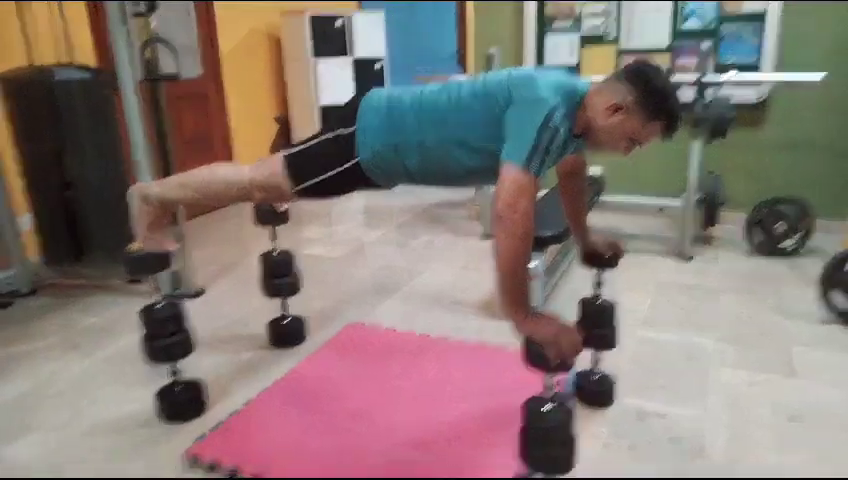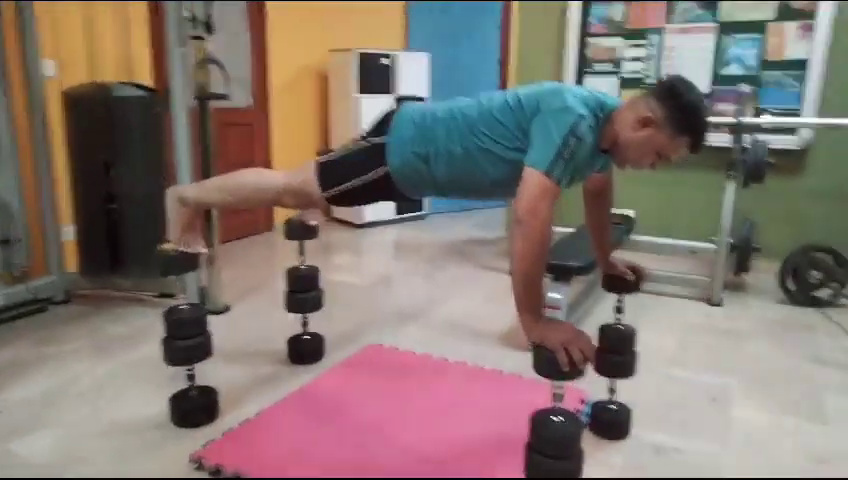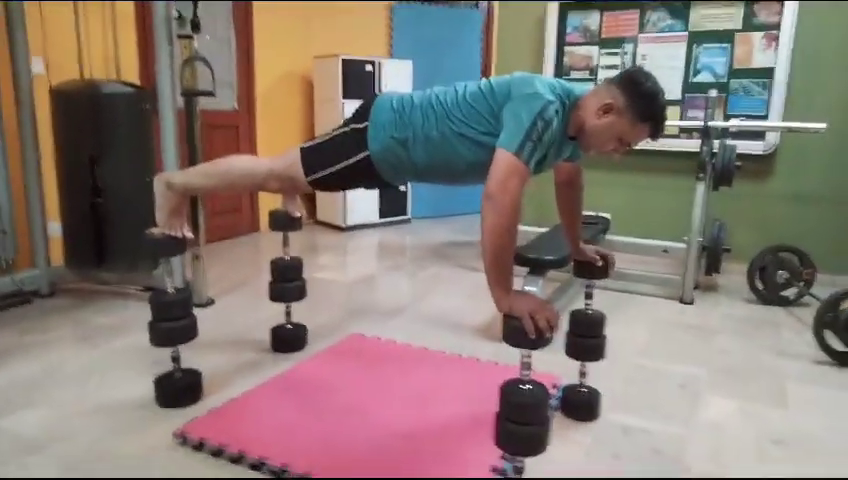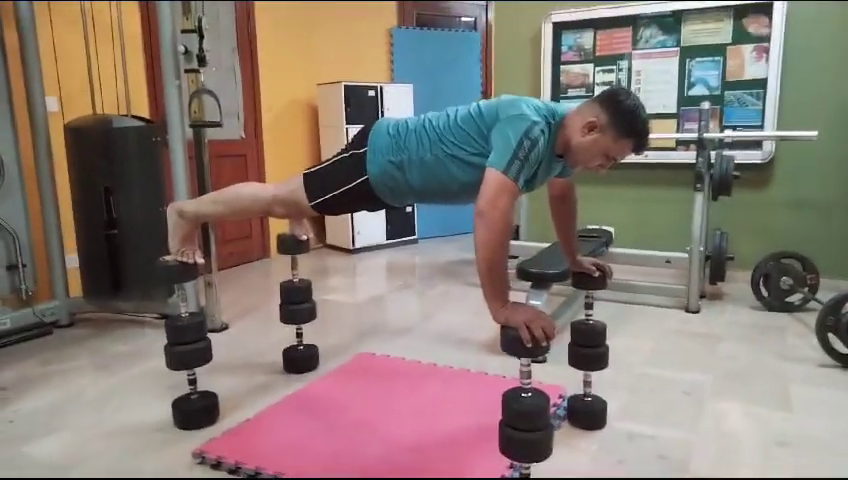
dt=0.5s
person 1, frame 1
left shoulder: (579, 102)
right shoulder: (547, 108)
left elbow: (571, 171)
right elbow: (511, 212)
left wrist: (583, 236)
right wrist: (522, 315)
left hip: (390, 134)
right hip: (375, 137)
right knee: (263, 182)
right ankle: (153, 194)
person 1, frame 2
left shoulder: (606, 123)
right shoulder: (573, 120)
left elbow: (597, 190)
right elbow: (529, 218)
left wrist: (605, 258)
right wrist: (534, 321)
left hip: (421, 155)
right hip: (406, 148)
right knee: (293, 188)
right ankle: (187, 197)
person 1, frame 3
left shoulder: (575, 116)
right shoulder: (542, 107)
left elbow: (568, 179)
right elbow: (500, 196)
left wrist: (576, 247)
right wrist: (504, 294)
left hip: (396, 146)
right hip: (385, 136)
right knee: (279, 171)
right ankle: (175, 183)
person 1, frame 4
left shoulder: (563, 135)
right shoulder: (529, 127)
left elbow: (562, 193)
right elbow: (491, 212)
left wrist: (574, 258)
right wrist: (501, 305)
left hip: (398, 169)
right hip: (383, 160)
right knee: (282, 198)
right ankle: (186, 211)
